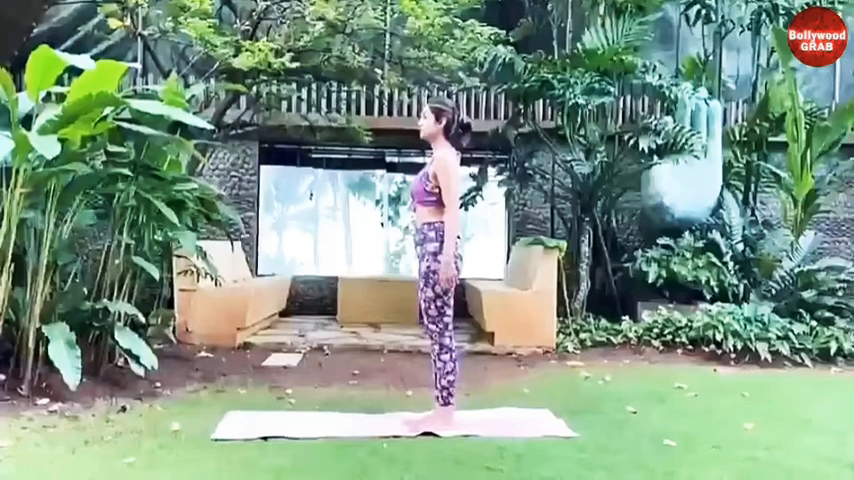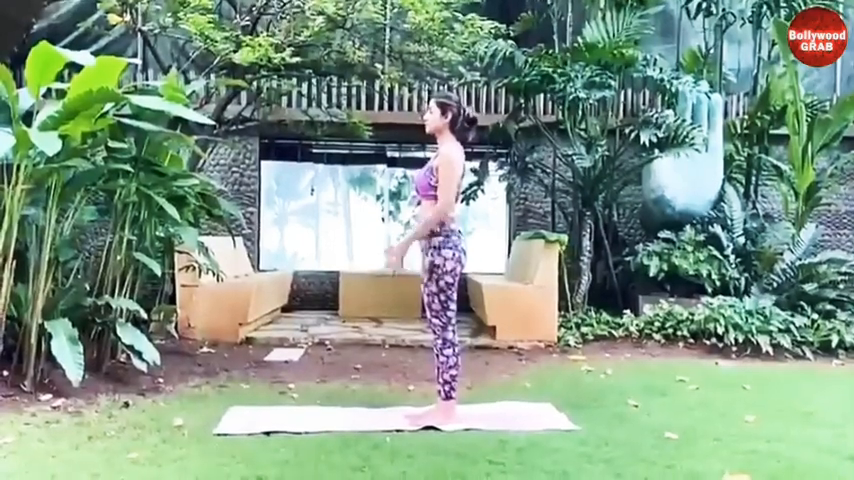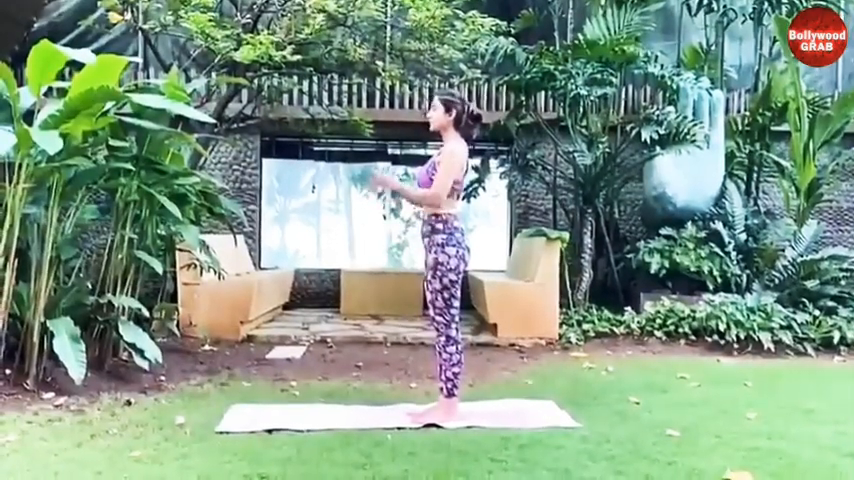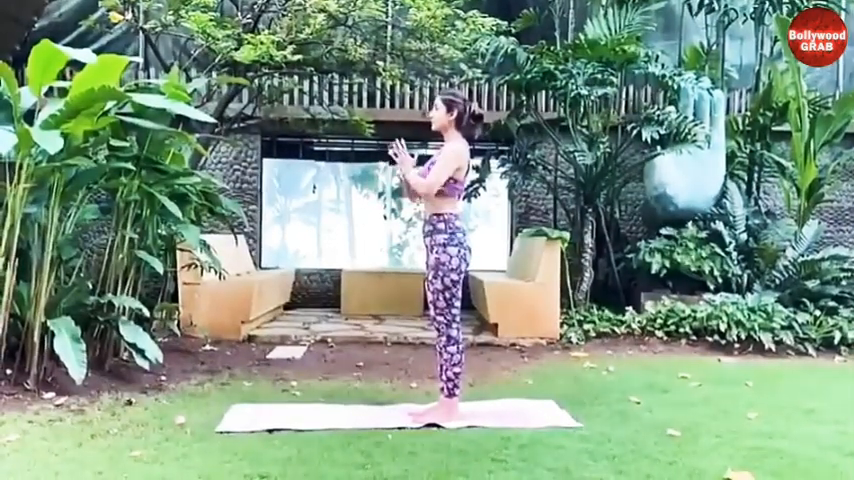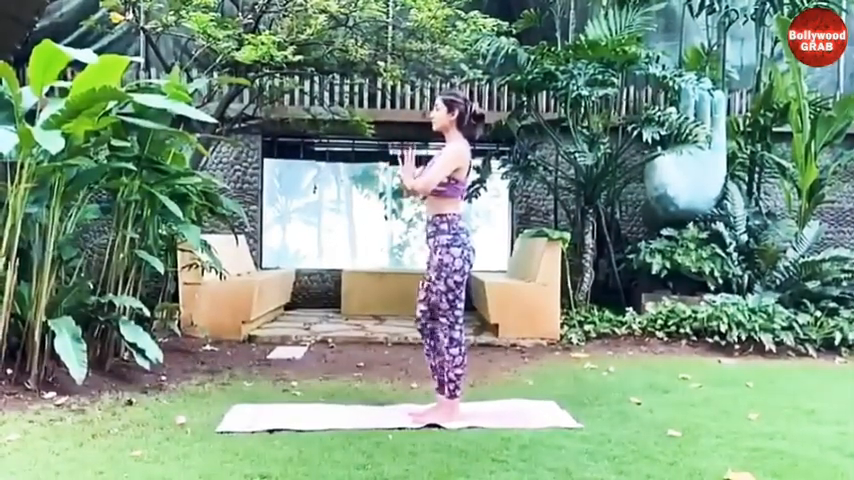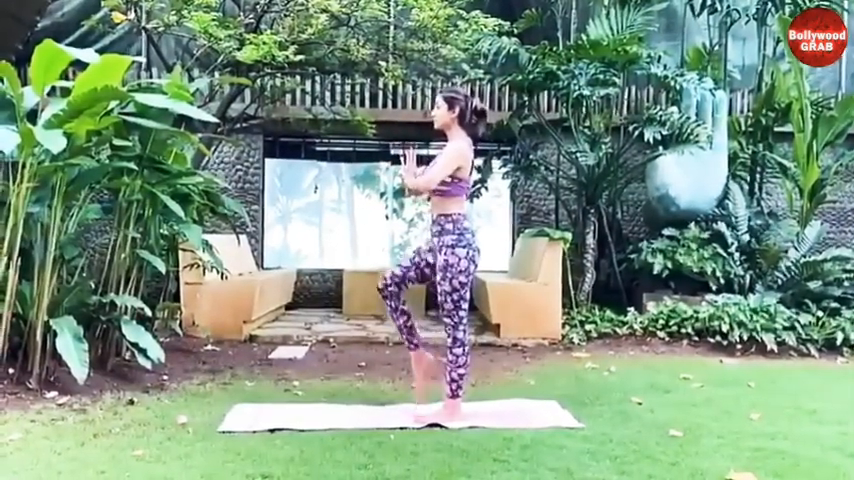
dt=0.7s
person 1, frame 1
left shoulder: (445, 158)
right shoulder: (438, 158)
left elbow: (453, 212)
left wrist: (448, 259)
left hip: (437, 248)
right hip: (429, 247)
left knee: (441, 332)
right knee: (436, 331)
left ankle: (445, 414)
right ankle: (442, 410)
person 1, frame 2
left shoulder: (450, 153)
right shoulder: (443, 153)
left elbow: (442, 208)
left wrist: (405, 242)
right wrist: (407, 242)
left hip: (442, 243)
right hip: (435, 243)
left knee: (444, 326)
right knee: (439, 326)
left ankle: (447, 408)
right ankle: (444, 403)
person 1, frame 3
left shoulder: (454, 149)
right shoulder: (447, 150)
left elbow: (436, 197)
right elbow: (427, 197)
left wrist: (395, 185)
right wrist: (397, 186)
left hip: (445, 238)
right hip: (437, 238)
left knee: (446, 323)
right knee: (442, 322)
left ankle: (448, 405)
right ankle: (445, 400)
person 1, frame 4
left shoulder: (456, 148)
right shoulder: (447, 149)
left elbow: (427, 188)
right elbow: (414, 193)
left wrist: (408, 169)
right wrist: (405, 169)
left hip: (447, 238)
right hip: (438, 237)
left knee: (448, 322)
right knee: (441, 321)
left ankle: (449, 404)
right ankle: (446, 400)
person 1, frame 5
left shoulder: (457, 149)
right shoulder: (449, 149)
left elbow: (423, 186)
right elbow: (416, 188)
left wrist: (409, 177)
right wrist: (409, 176)
left hip: (450, 240)
right hip: (440, 239)
left knee: (450, 322)
right knee: (426, 319)
left ankle: (450, 405)
right ankle: (443, 398)
person 1, frame 6
left shoulder: (459, 147)
right shoulder: (453, 147)
left elbow: (425, 184)
right elbow: (424, 186)
left wrist: (409, 177)
right wrist: (413, 177)
left hip: (455, 239)
right hip: (442, 237)
left knee: (455, 321)
right knee: (389, 284)
left ankle: (452, 406)
right ankle: (418, 354)
